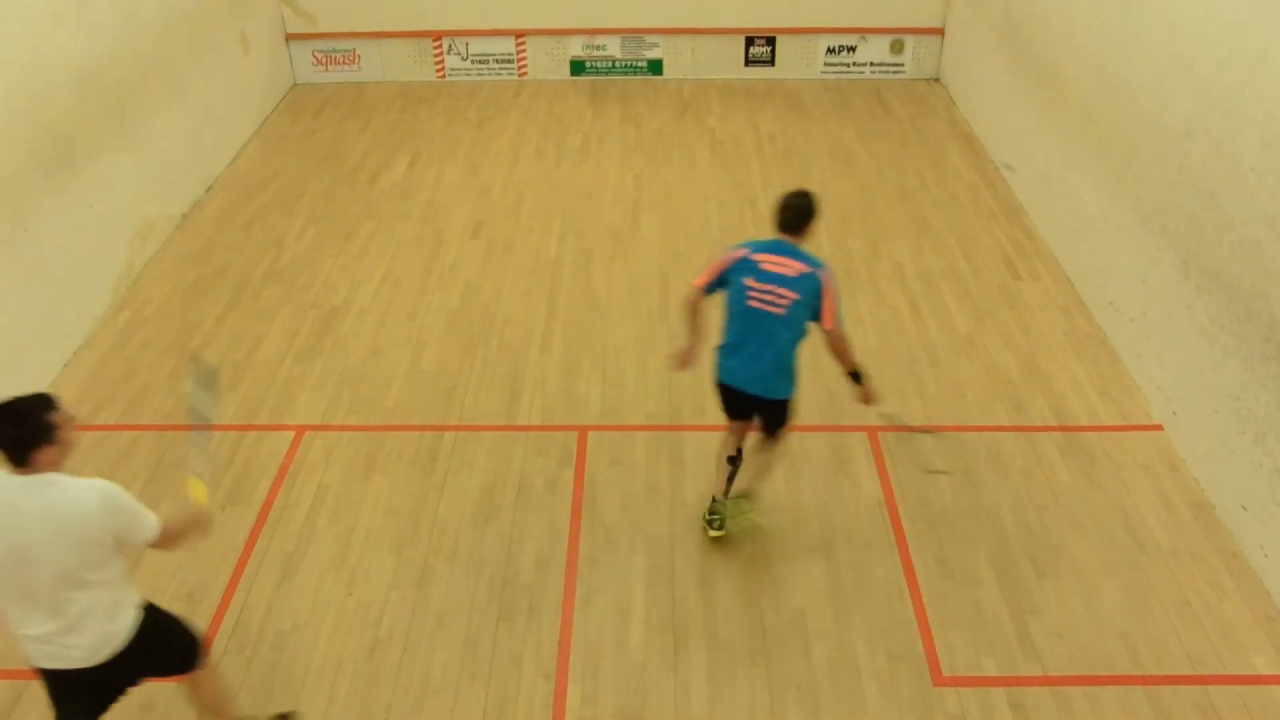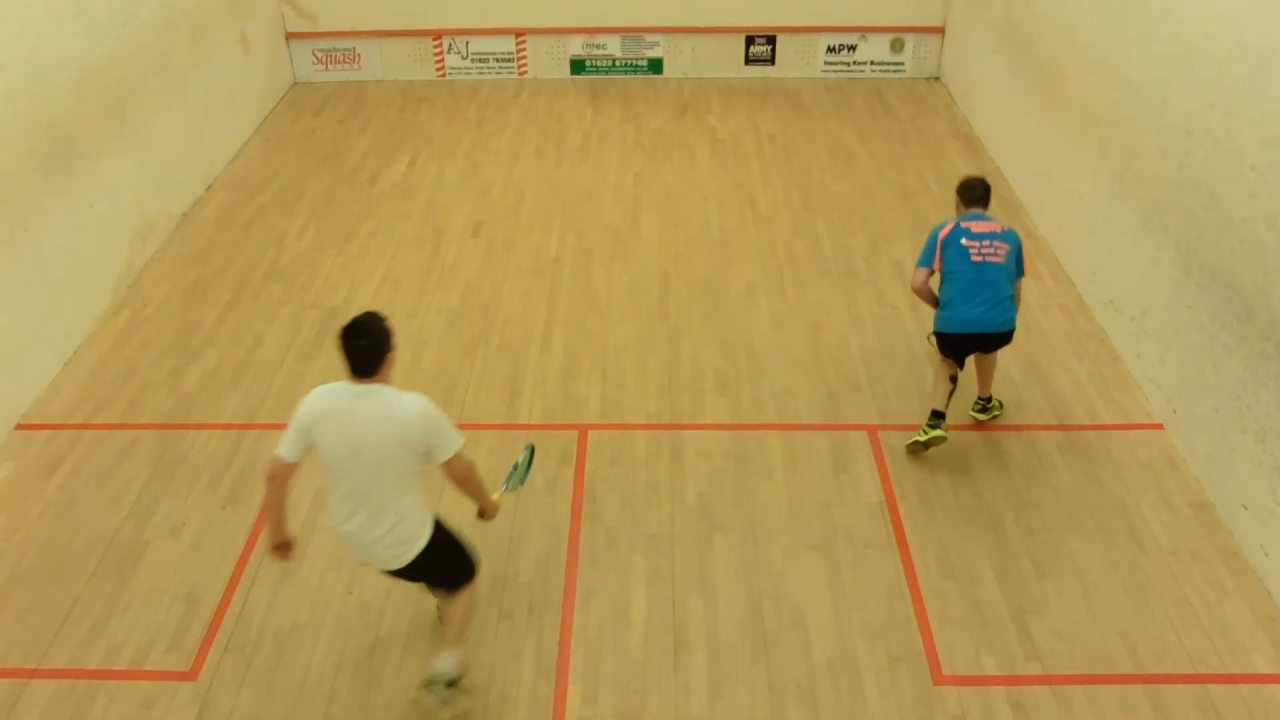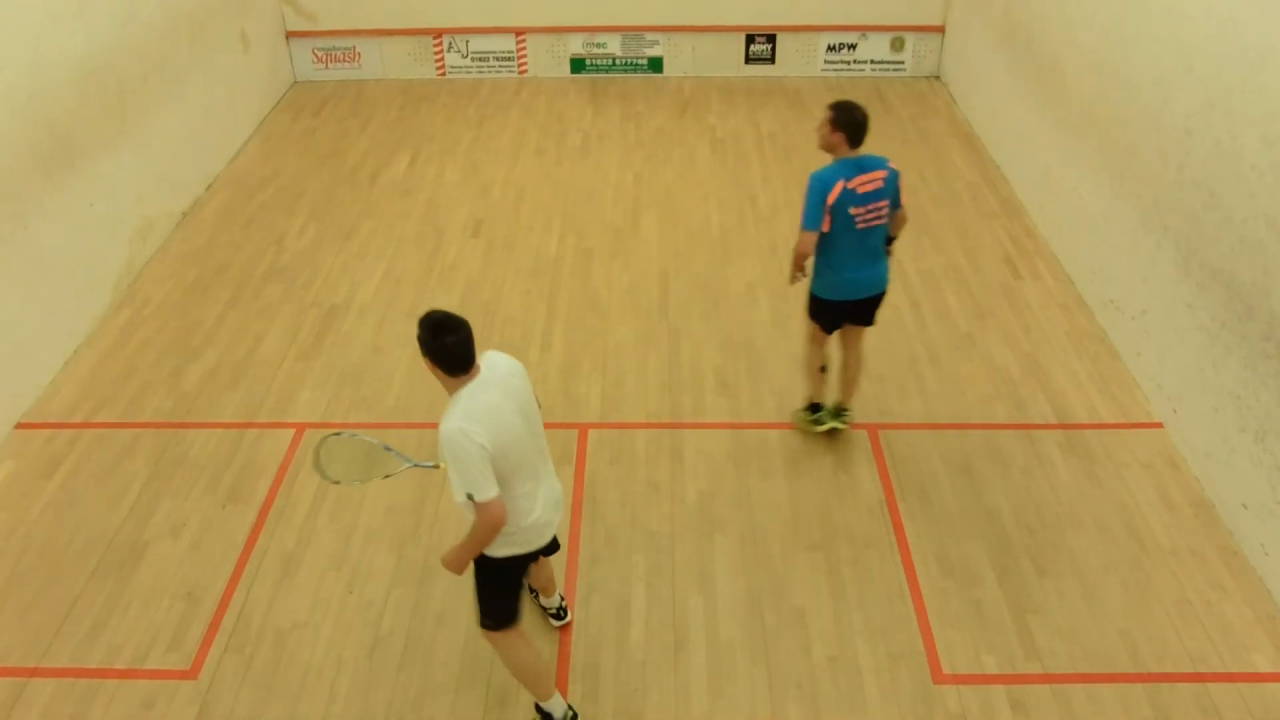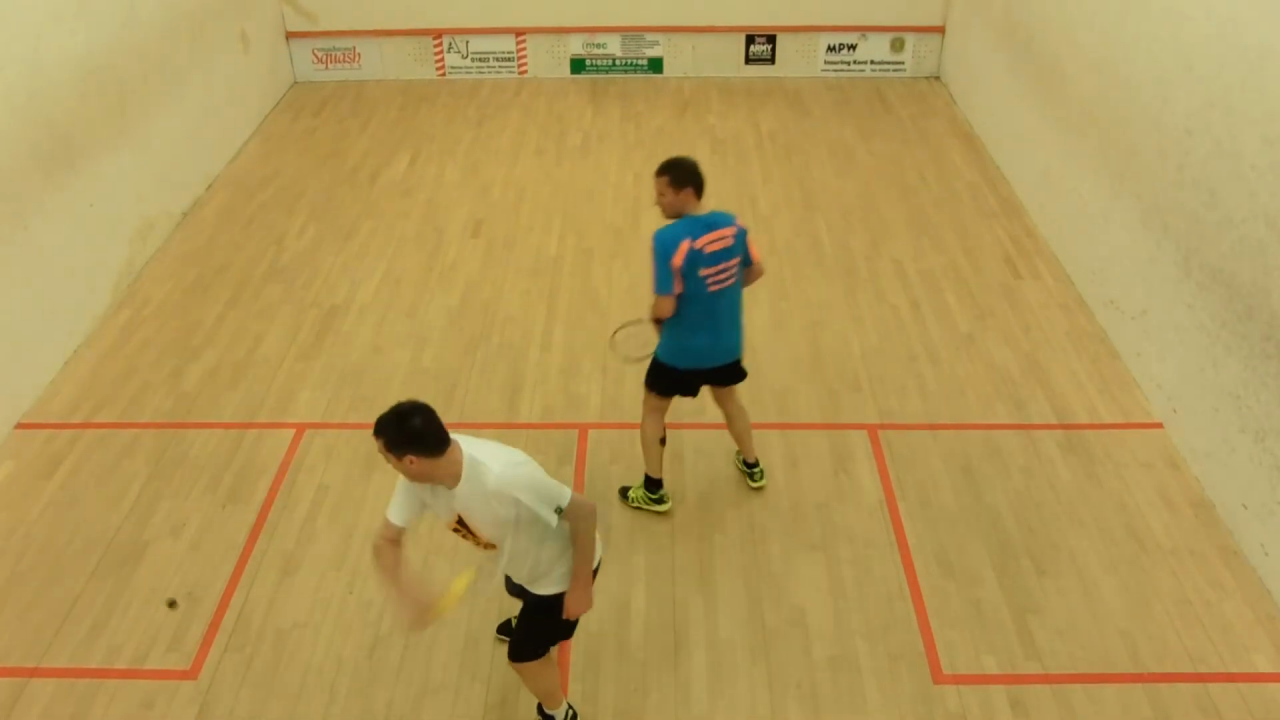
dt=0.7s
person 1, frame 1
right shoulder: (96, 498)
right elbow: (165, 537)
right wrist: (194, 522)
left hip: (47, 651)
right hip: (114, 634)
right knee: (195, 661)
person 1, frame 2
left shoulder: (316, 404)
right shoulder: (415, 411)
left elbow: (277, 473)
right elbow: (461, 471)
left wrist: (277, 532)
right wrist: (485, 502)
left hip: (354, 537)
right hip: (408, 537)
right knee: (459, 578)
right ankle: (443, 673)
person 1, frame 3
left shoulder: (458, 430)
right shoulder: (503, 363)
left elbow: (493, 516)
left wrist: (461, 555)
left hip: (509, 538)
right hip: (546, 504)
left knee: (499, 628)
right knee: (535, 556)
right ankle: (552, 603)
person 1, frame 4
left shoulder: (503, 477)
right shoulder: (422, 477)
left elbow: (583, 511)
right elbow: (386, 541)
left wrist: (579, 588)
right wrist: (408, 595)
left hip: (560, 567)
right hip: (523, 561)
left knee: (525, 655)
right knee: (525, 598)
right ankle: (533, 623)
person 2, frame 1
left shoulder: (742, 254)
right shoulder: (818, 275)
left elbow: (693, 297)
right elbow: (833, 336)
left wrist: (693, 340)
right wrist: (857, 378)
left hip: (732, 373)
right hip: (774, 383)
left knee: (735, 434)
right knee: (771, 441)
left ankle: (717, 511)
right ankle: (743, 497)
person 2, frame 2
left shoulder: (945, 231)
right shoulder: (1011, 235)
left elbow: (917, 284)
left wrist: (942, 306)
left hip: (955, 325)
right hip: (1001, 325)
left knee: (948, 363)
right knee: (984, 351)
left ankle: (936, 422)
right ankle: (984, 403)
person 2, frame 3
left shoulder: (825, 180)
right shoulder: (886, 169)
left elbow: (805, 243)
right elbow: (901, 216)
left wrist: (796, 266)
left hip: (831, 284)
right hip: (873, 281)
left knee: (817, 340)
right knee: (852, 342)
left ankle: (815, 411)
right ankle: (842, 411)
person 2, frame 4
left shoulder: (668, 238)
right shoulder: (733, 226)
left elbow: (663, 309)
right elbow: (755, 271)
left wrist: (655, 318)
left hip: (681, 351)
right hip: (728, 346)
left knee: (653, 410)
right knee: (728, 399)
left ankle: (653, 490)
right ankle: (752, 466)
